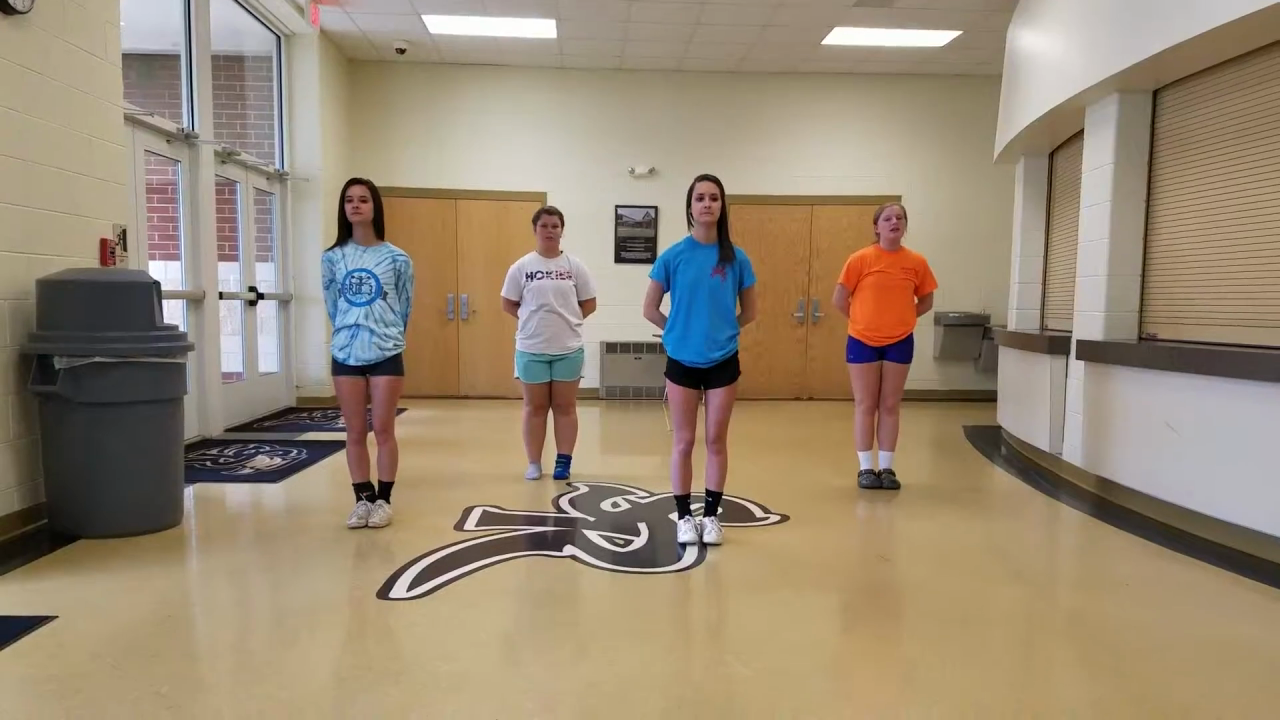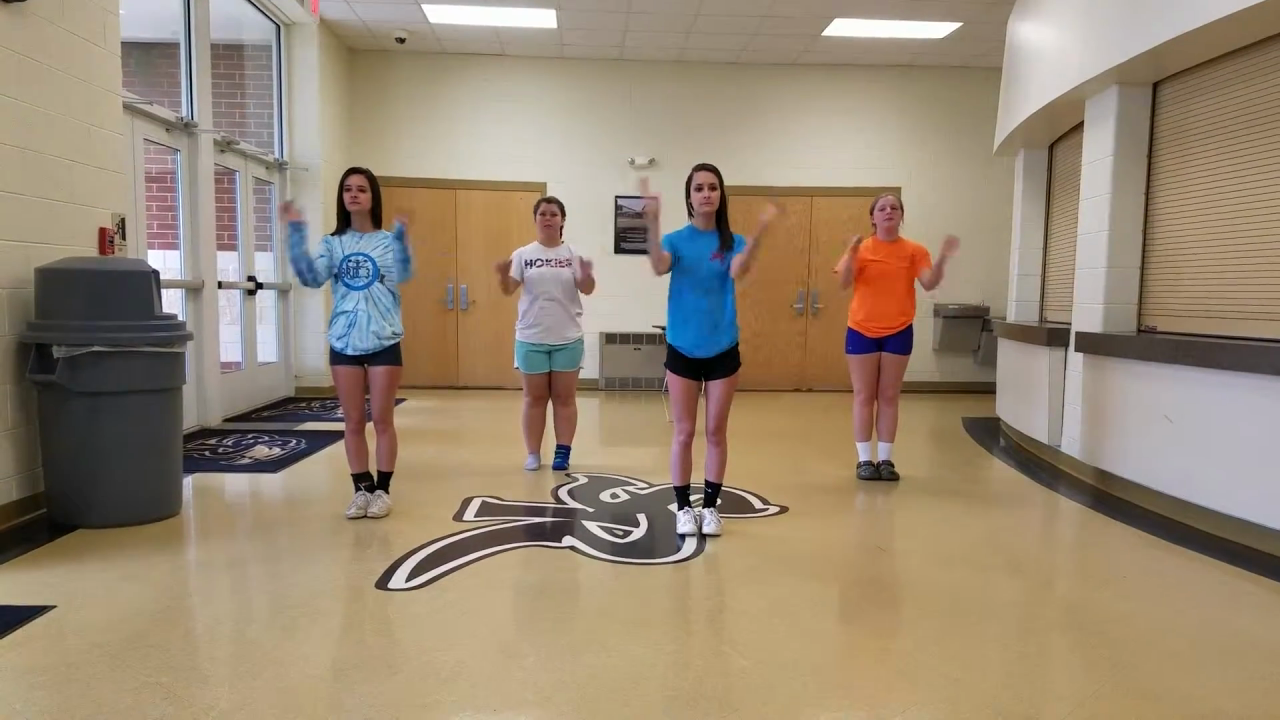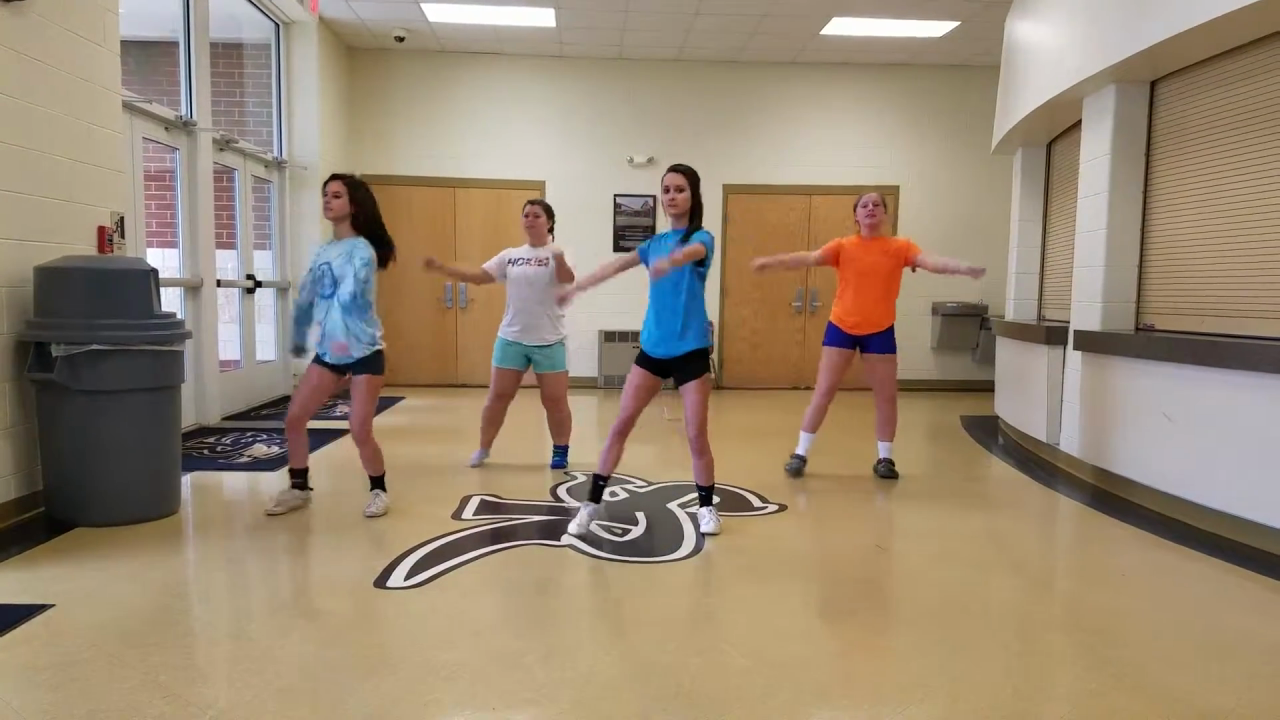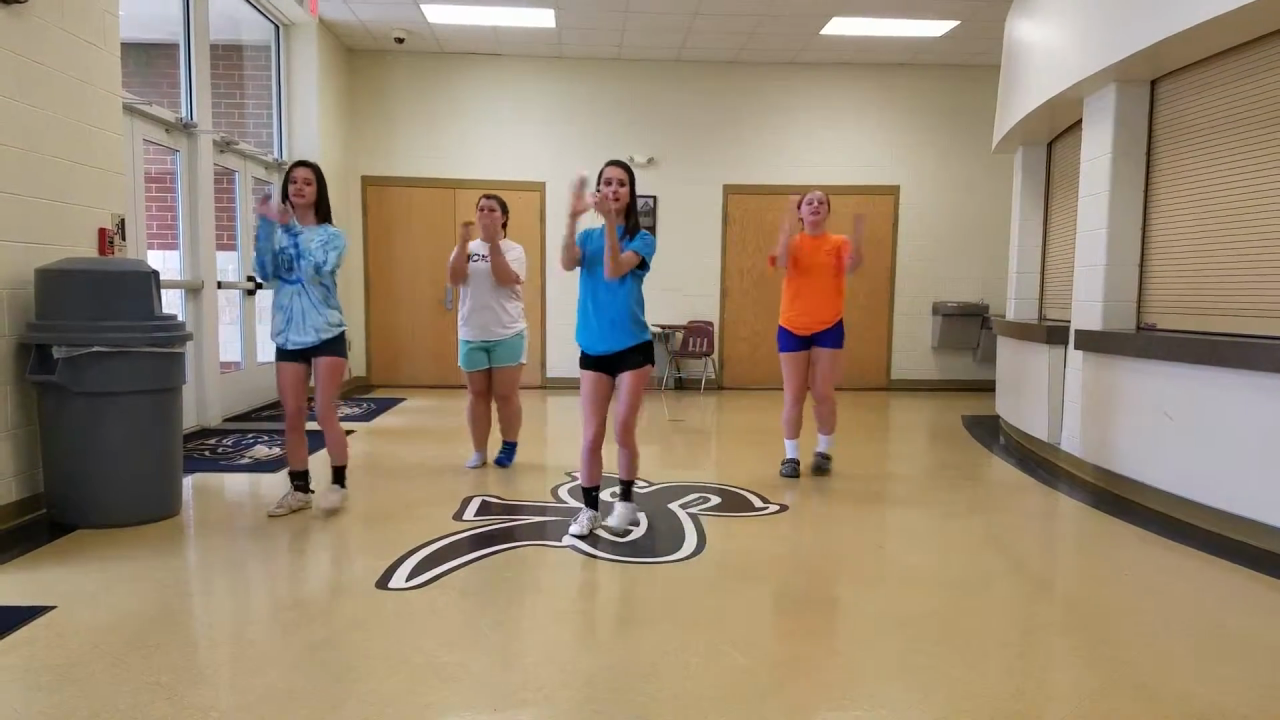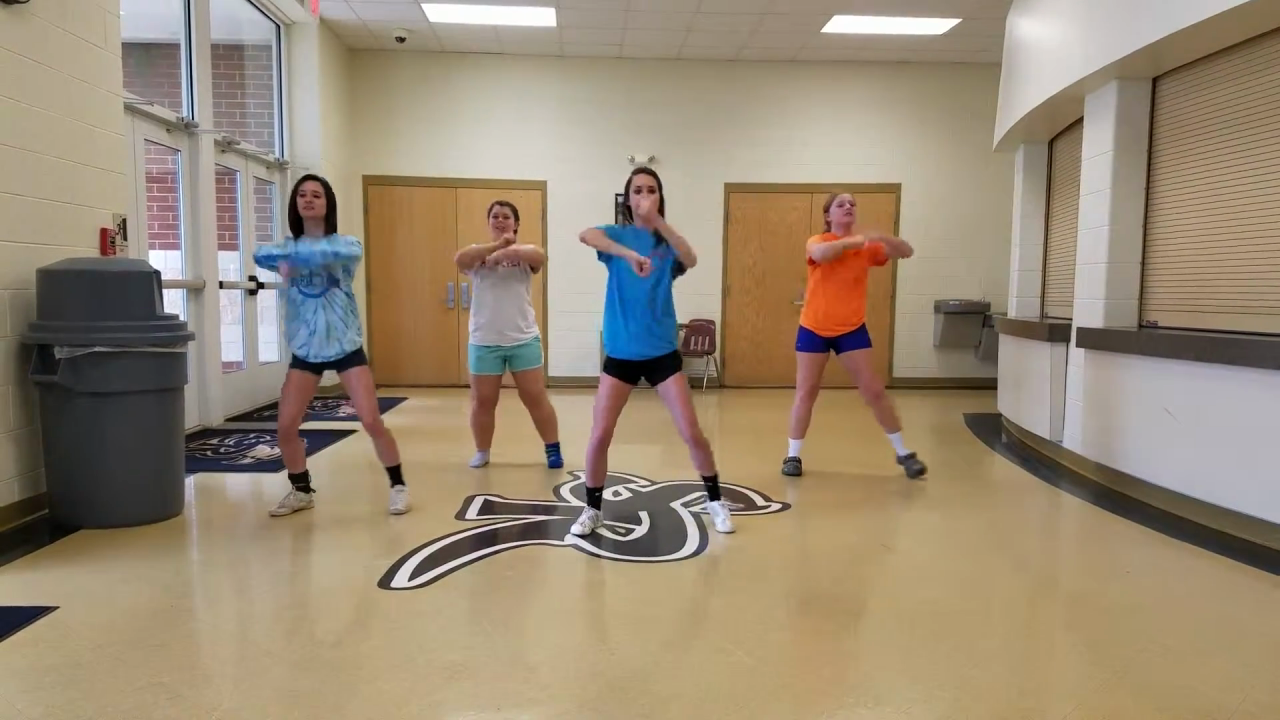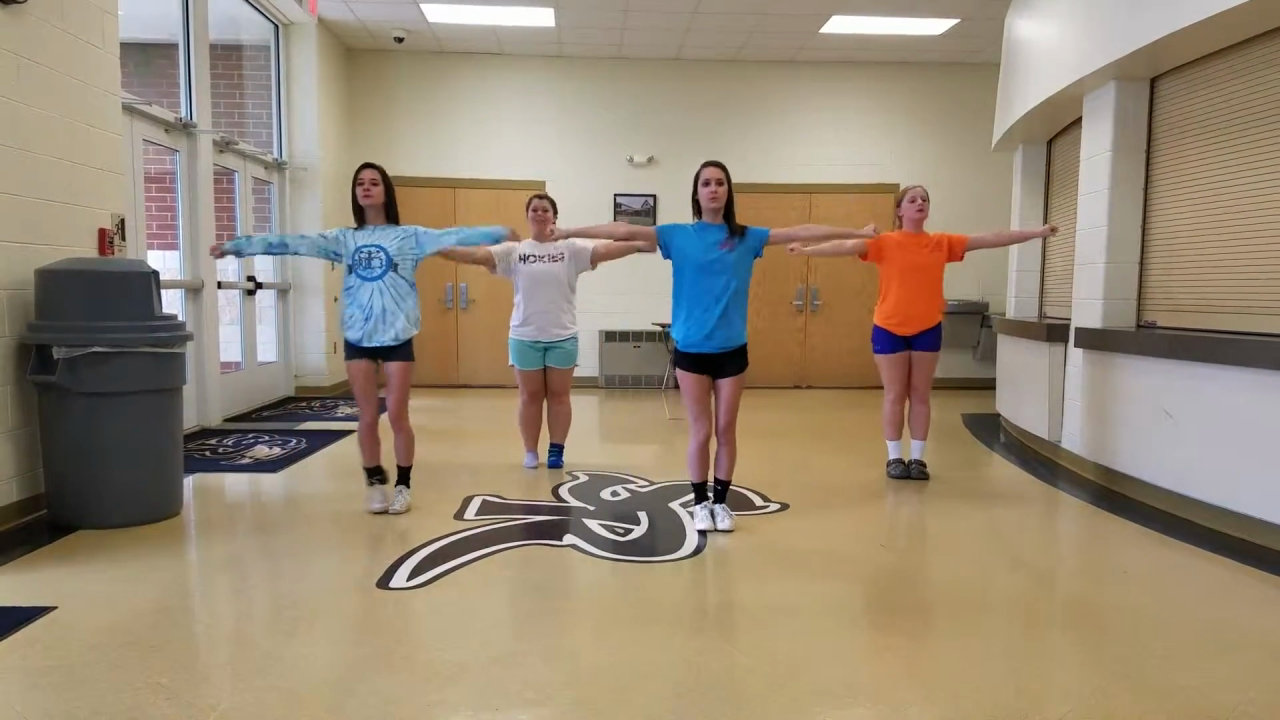
dt=0.7s
person 1, frame 1
left shoulder: (736, 258)
right shoulder: (673, 257)
left elbow: (749, 312)
right elbow: (650, 309)
left wrist: (720, 332)
right wrist: (681, 332)
left hip: (723, 362)
right hip: (682, 361)
left knee: (716, 442)
right knee: (684, 442)
left ankle: (711, 516)
right ankle: (684, 517)
person 1, frame 2
left shoulder: (734, 241)
right shoulder: (674, 239)
left elbow: (737, 272)
right elbow: (659, 268)
left wrist: (761, 230)
right wrist: (652, 219)
left hip: (722, 349)
right hip: (682, 349)
left knee: (716, 432)
right knee: (684, 432)
left ankle: (710, 507)
right ankle: (684, 508)
person 1, frame 3
left shoulder: (702, 238)
right shoulder: (656, 243)
left elbow: (689, 253)
right elbow: (617, 265)
left wrist: (670, 262)
right wrist: (578, 286)
left hip: (691, 350)
right hip: (653, 348)
left knee: (696, 436)
right knee: (620, 425)
left ankle: (706, 506)
right ankle: (593, 502)
person 1, frame 4
left shoulder: (642, 238)
right shoulder: (587, 236)
left elbow: (612, 271)
right elbow: (567, 264)
left wrist: (610, 221)
right wrist: (572, 217)
left hip: (633, 345)
right hip: (593, 347)
left knee: (623, 430)
right knee: (592, 434)
left ankle: (626, 502)
right ankle: (590, 507)
person 1, frame 5
left shoulder: (670, 243)
right shoulder: (616, 236)
left elbow: (691, 259)
right elbow: (584, 235)
left wrist: (659, 224)
right wrist: (628, 254)
left hip: (663, 354)
right hip: (620, 354)
left knee: (692, 434)
right knee: (599, 436)
left ankle: (715, 499)
right ankle: (593, 508)
person 1, frame 6
left shoulder: (746, 237)
right shoulder: (677, 235)
left elbow: (799, 233)
right elbow: (625, 231)
left wrist: (856, 233)
right wrist: (572, 232)
left hip: (731, 349)
right hip: (690, 348)
left knee: (726, 431)
right knee: (701, 432)
left ankle: (720, 502)
right ankle: (700, 502)
person 2, frame 1
left shoulder: (396, 258)
right shoulder: (333, 258)
left elbow: (404, 309)
right elbow: (333, 308)
left hip: (385, 355)
right hip: (345, 355)
left knee: (383, 430)
right knee: (355, 432)
left ankle: (383, 499)
right ankle: (363, 498)
person 2, frame 2
left shoulder: (390, 240)
right shoulder: (333, 242)
left elbow: (401, 276)
right elbow: (310, 278)
left wrist: (401, 236)
right wrist: (296, 232)
left hip: (383, 342)
right hip: (344, 342)
left knee: (382, 420)
right knee: (352, 421)
left ankle: (381, 490)
right ankle: (360, 488)
person 2, frame 3
left shoulder: (361, 249)
right shoulder: (323, 252)
left elbow: (351, 294)
right elbow: (306, 298)
left wrist: (343, 337)
right wrist: (298, 339)
left hip: (363, 352)
right hip: (328, 353)
left knee: (360, 430)
right knee: (294, 418)
left ankle: (378, 490)
right ankle: (299, 488)
person 2, frame 4
left shoulder: (332, 236)
right shoulder: (277, 234)
left elbow: (314, 273)
right elbow: (265, 273)
left wrist: (293, 229)
right wrist: (265, 226)
left hip: (326, 335)
right hip: (288, 337)
left knee: (325, 413)
right knee: (292, 417)
left ankle: (338, 484)
right ankle: (299, 488)
person 2, frame 5
left shoulder: (348, 245)
right shoulder: (288, 247)
left elbow: (341, 253)
right elbow: (261, 256)
left wrist: (296, 260)
right wrist: (296, 258)
left hip: (346, 347)
right hip: (305, 351)
left knee: (371, 420)
right knee: (286, 425)
left ankle: (397, 486)
right ankle: (301, 490)
person 2, frame 6
left shoulder: (408, 236)
right shoulder: (343, 238)
left elbow: (451, 237)
right elbow: (295, 243)
left wrist: (497, 233)
right wrist: (235, 246)
left hip: (397, 338)
right hip: (358, 339)
left knee: (397, 416)
right knee: (367, 418)
left ankle: (403, 485)
right ankle: (376, 483)
person 3, frame 1
left shoulder: (916, 262)
right shoulder: (860, 259)
left elbow: (926, 302)
right elbow: (839, 299)
left wrist: (899, 318)
right wrist: (862, 320)
left hip: (899, 343)
right hip: (863, 341)
left knee: (890, 406)
right knee: (865, 405)
left ankle: (886, 468)
right ankle: (866, 468)
person 3, frame 2
left shoulder: (914, 249)
right shoulder: (861, 248)
left elbow: (929, 283)
right elbow: (844, 283)
left wrist: (942, 260)
right wrist: (850, 256)
left hip: (898, 332)
right hip: (862, 331)
left knee: (889, 396)
right knee: (864, 396)
left ankle: (885, 458)
right ankle: (864, 459)
person 3, frame 3
left shoulder: (900, 247)
right shoulder: (843, 246)
left elbow: (930, 262)
right elbow: (810, 259)
left wrist: (964, 268)
right wrist: (773, 261)
left hip: (880, 331)
right hip: (841, 327)
left knee: (887, 395)
right knee: (824, 389)
left ankle: (885, 458)
right ankle: (800, 453)
person 3, frame 4
left shoulder: (839, 242)
right shoulder: (793, 242)
left elbow: (852, 267)
right elbow: (783, 263)
left wrist: (857, 234)
right wrist: (787, 226)
left hip: (829, 327)
right hip: (792, 328)
left knee: (824, 393)
right knee: (794, 394)
left ankle: (823, 452)
right ankle: (791, 456)
person 3, frame 5
left shoulder: (868, 245)
right shoulder: (818, 242)
left elbow: (906, 251)
right elbow: (820, 254)
left wrist: (880, 237)
right wrist: (854, 240)
left hip: (852, 329)
right hip: (814, 328)
left knee: (875, 391)
right knee: (805, 394)
left ankle: (903, 453)
right ankle: (793, 455)
person 3, frame 6
left shoulder: (943, 243)
right shoulder: (885, 242)
left elbow: (989, 239)
right elbow: (846, 246)
left wrist: (1036, 233)
right wrist: (807, 249)
left hip: (928, 329)
right hip: (889, 329)
left knee: (920, 395)
right knee: (895, 395)
left ankle: (917, 458)
right ankle: (894, 457)
person 4, frame 1
left shoulder: (575, 266)
right shoulder: (521, 266)
left elbow: (589, 304)
right elbow: (508, 304)
left wrist: (566, 321)
right wrist: (533, 320)
left hip: (568, 348)
right hip: (531, 349)
left knee: (565, 407)
right knee: (534, 407)
left ankle: (563, 462)
right ankle: (534, 463)
person 4, frame 2
left shoulder: (575, 254)
right shoulder: (522, 254)
left elbow: (587, 289)
right elbow: (508, 289)
left wrist: (587, 274)
right wrist: (503, 274)
left hip: (568, 338)
right hip: (532, 338)
left knee: (564, 397)
right knee: (534, 397)
left ankle: (563, 452)
right ankle: (533, 453)
person 4, frame 3
left shoulder: (556, 256)
right shoulder: (510, 256)
left elbow: (566, 277)
right elbow: (478, 276)
left wrist: (560, 260)
right wrist: (443, 268)
left hip: (549, 341)
right hip: (511, 338)
left knee: (556, 400)
right knee: (498, 396)
left ankle: (560, 451)
right ankle: (483, 448)
person 4, frame 4
left shoulder: (514, 249)
right shoulder: (464, 249)
left elbow: (506, 280)
right elbow: (455, 279)
left wrist: (494, 243)
right wrist: (463, 243)
left hip: (508, 334)
right hip: (472, 335)
left knee: (505, 395)
right knee: (478, 394)
left ankle: (508, 447)
right ankle: (479, 452)
person 4, frame 5
left shoulder: (524, 254)
right shoulder: (479, 254)
left elbow: (539, 258)
right elbow: (460, 259)
left wrist: (508, 251)
right wrist: (496, 245)
left hip: (523, 339)
right hip: (484, 341)
left knee: (535, 398)
right knee: (482, 401)
left ankle: (553, 449)
right ankle: (482, 451)
person 4, frame 6
left shoulder: (573, 248)
right shoulder: (512, 251)
left elbow: (602, 250)
right elbow: (479, 256)
left wrist: (635, 246)
right wrist: (443, 251)
left hip: (562, 336)
right hip: (525, 336)
left knee: (559, 395)
right knee: (531, 396)
left ankle: (556, 450)
right ankle: (531, 450)
